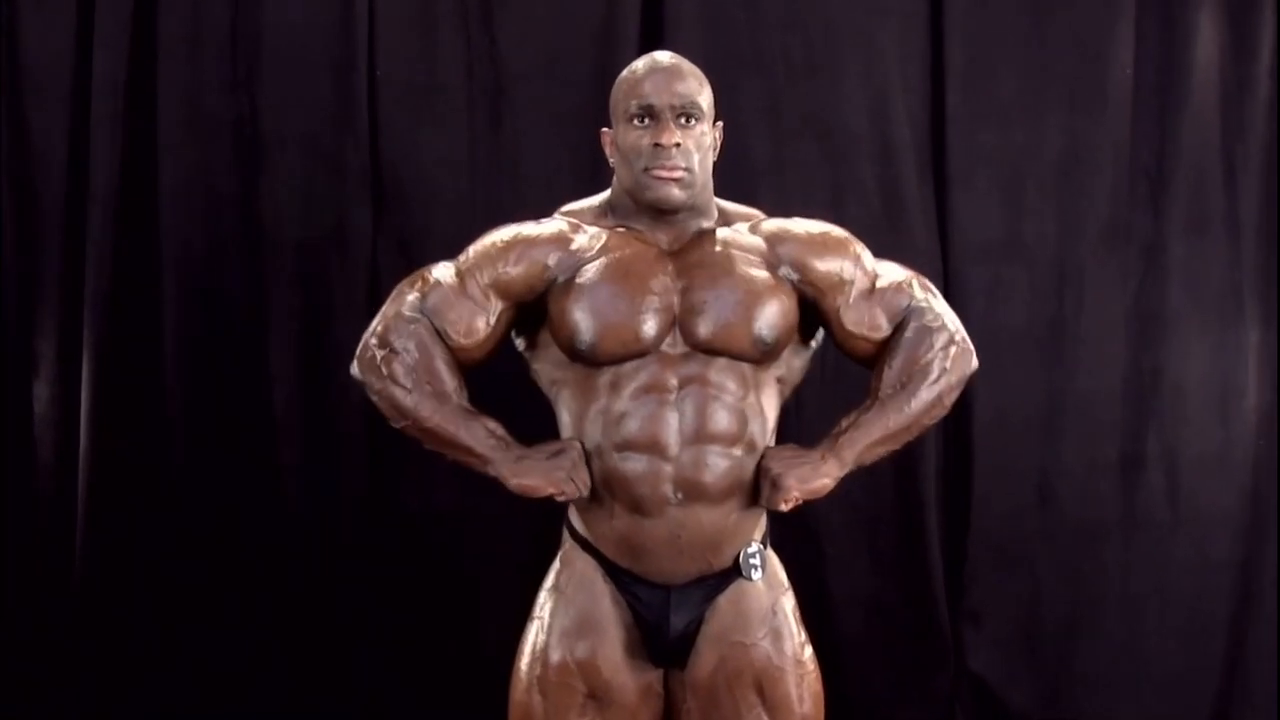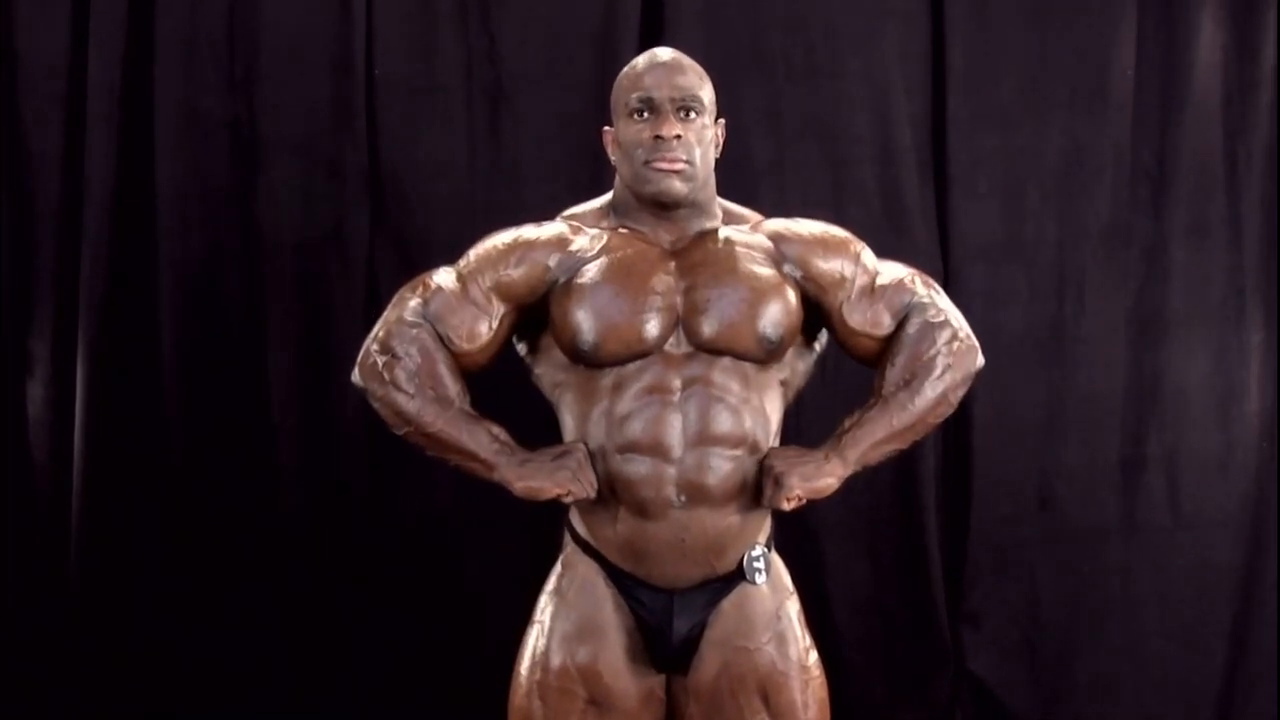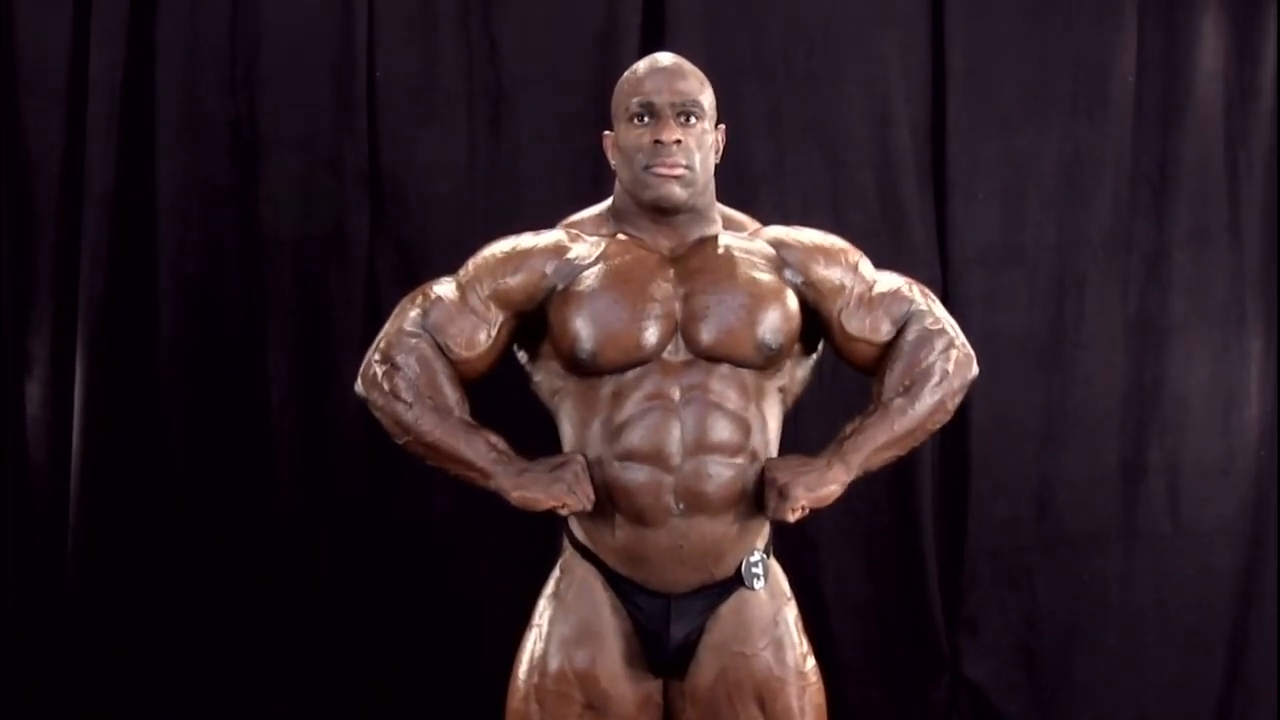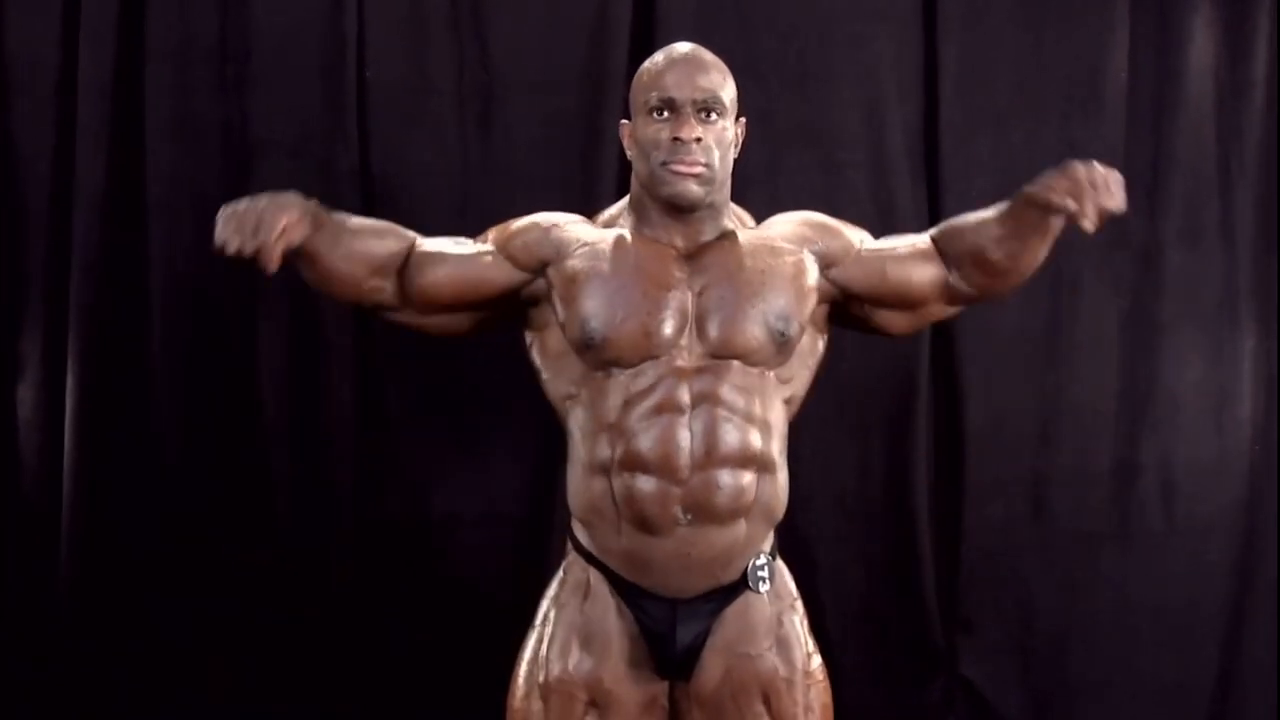
dt=1s
person 1, frame 1
left shoulder: (789, 254)
right shoulder: (547, 254)
left elbow: (941, 341)
right elbow: (390, 347)
left wrist: (834, 456)
right wrist: (505, 457)
left hip: (740, 594)
right hip: (596, 591)
person 1, frame 2
left shoulder: (794, 254)
right shoulder: (547, 256)
left elbow: (946, 342)
right elbow: (392, 353)
left wrist: (838, 457)
right wrist: (509, 461)
left hip: (745, 593)
right hip: (598, 594)
person 1, frame 3
left shoulder: (795, 262)
right shoulder: (545, 265)
left elbow: (942, 351)
right elbow: (395, 364)
left wrist: (838, 464)
right wrist: (509, 471)
left hip: (743, 600)
right hip: (596, 601)
person 1, frame 4
left shoulder: (802, 255)
right shoulder: (557, 254)
left elbow: (955, 267)
right elbow: (398, 270)
left wrist: (1040, 206)
right wrist: (307, 223)
left hip: (749, 606)
right hip: (601, 602)
